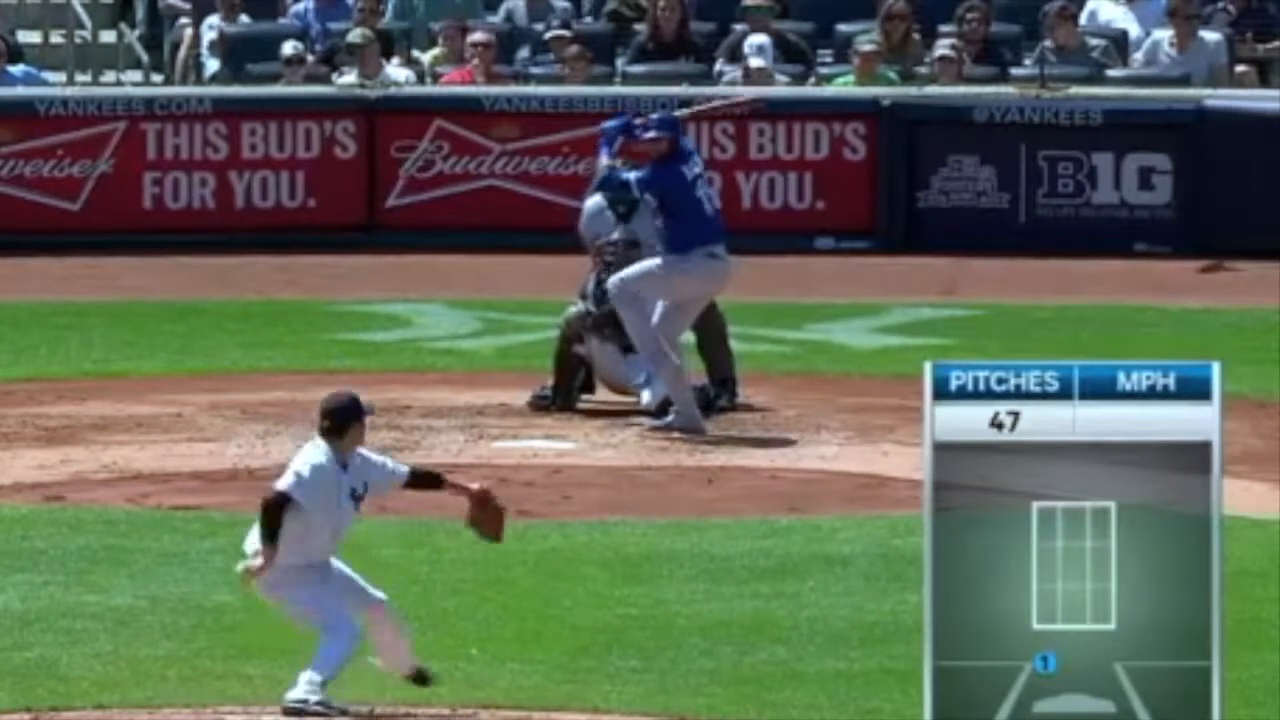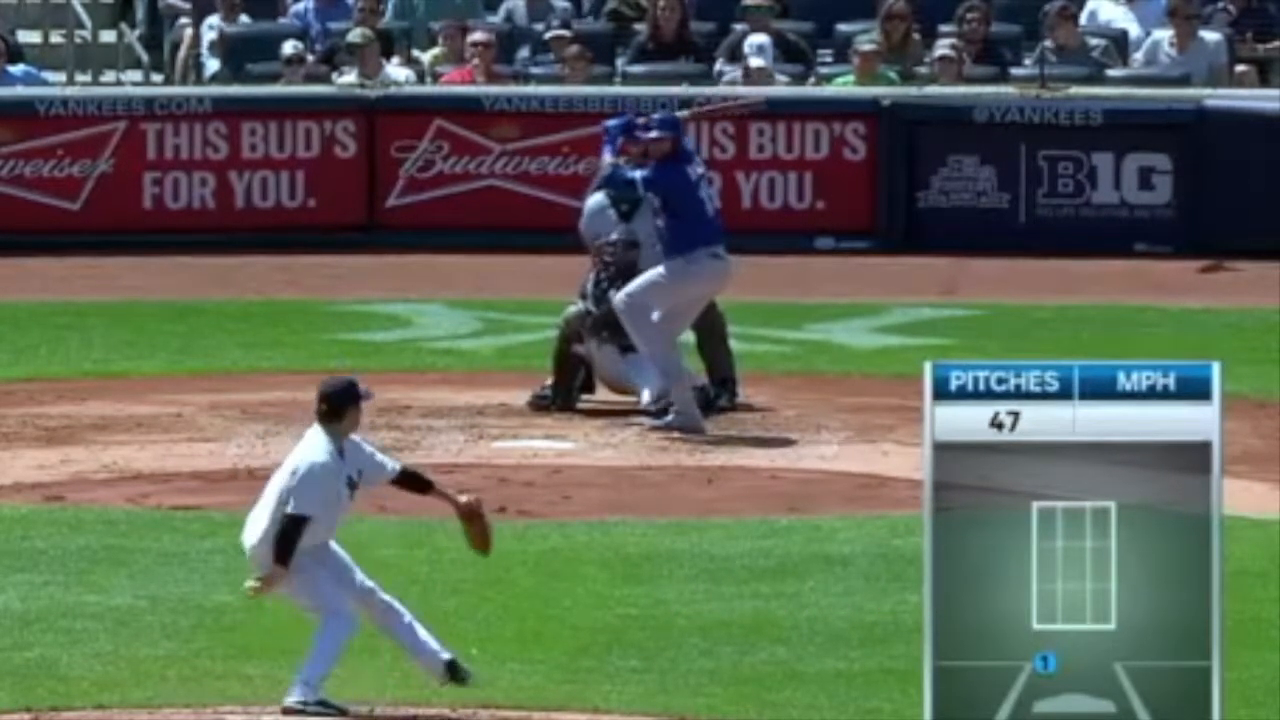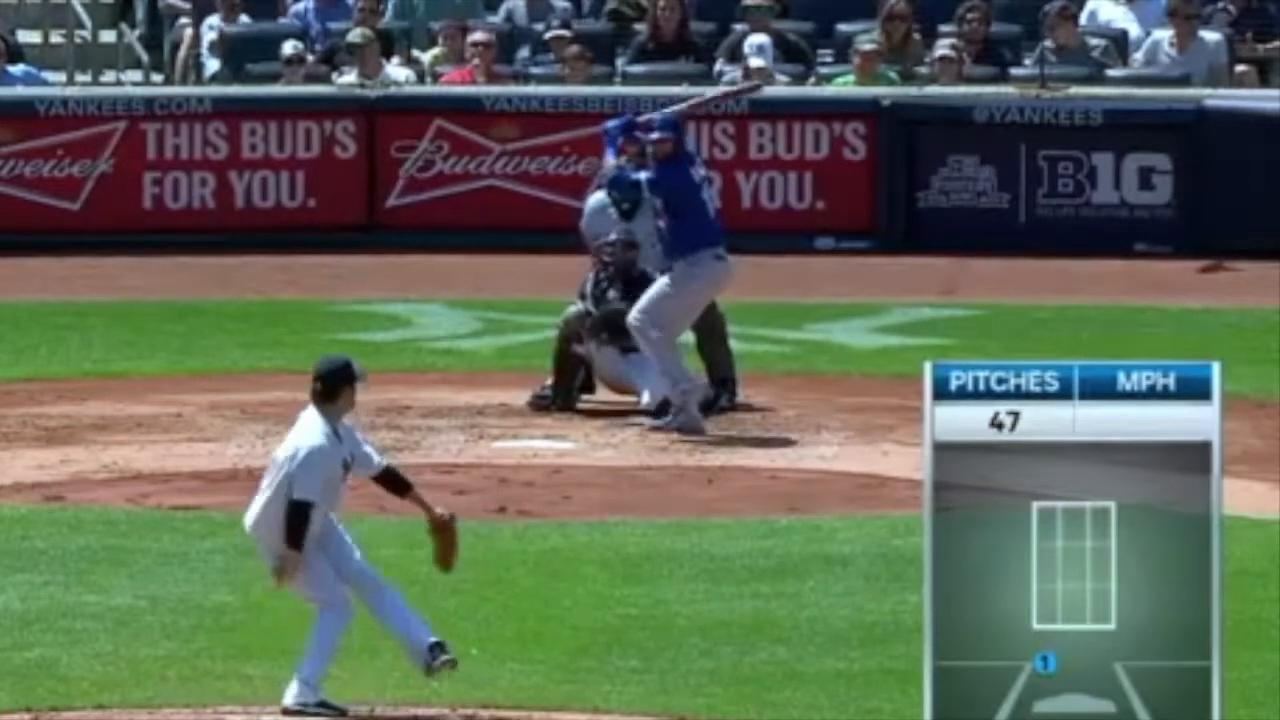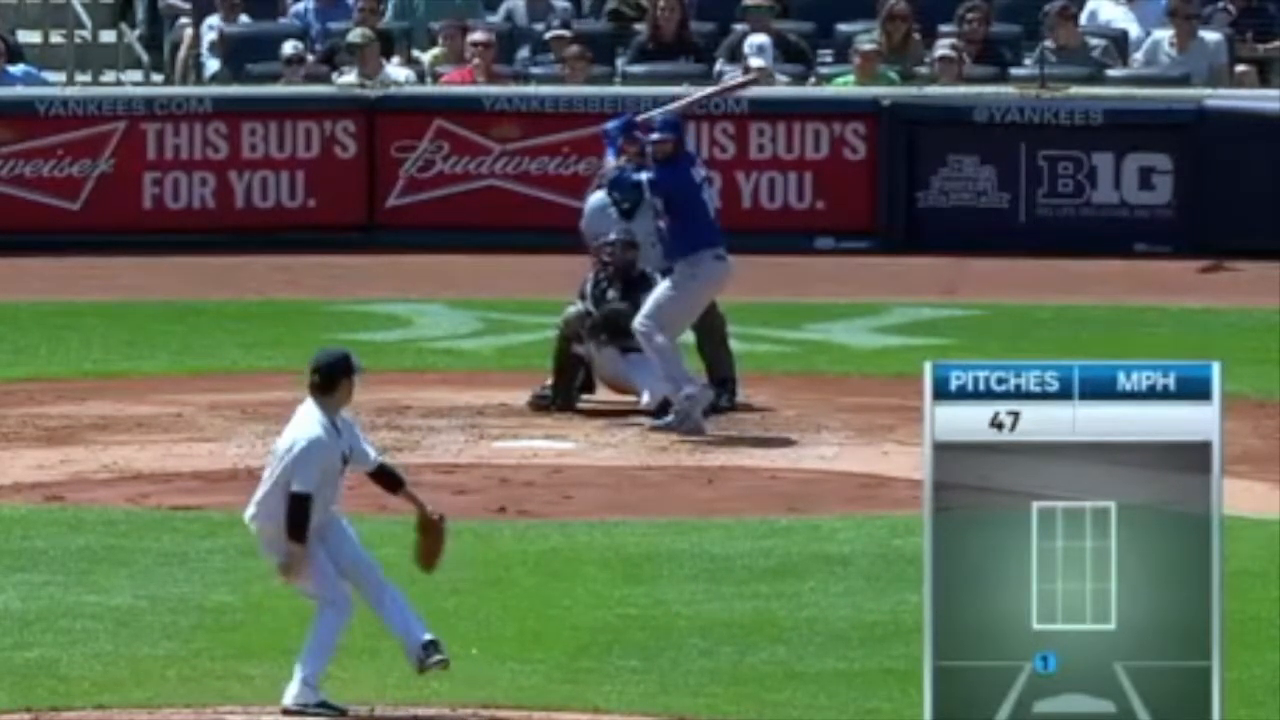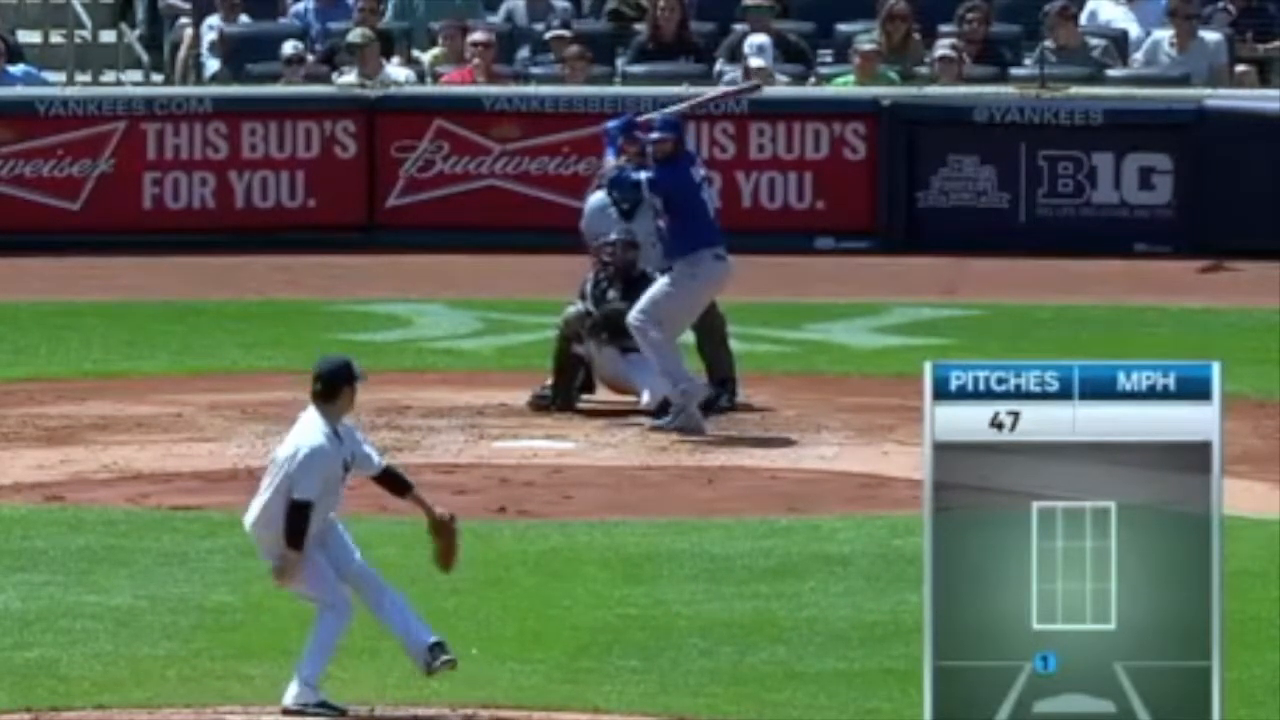
dt=0.1s
person 1, frame 1
left shoulder: (359, 462)
right shoulder: (314, 464)
left elbow: (407, 475)
right elbow: (273, 503)
left wrist: (463, 488)
right wrist: (267, 555)
left hip: (314, 564)
right hip: (282, 571)
left knee: (376, 609)
right knee: (345, 630)
left ankle: (402, 664)
person 1, frame 2
left shoulder: (350, 448)
right shoulder: (318, 461)
left elbow: (396, 474)
right elbow: (295, 520)
left wrist: (451, 499)
right wrist: (276, 573)
left hip: (312, 544)
right hip: (280, 554)
left knee: (370, 596)
right knee: (340, 616)
left ankle: (440, 661)
person 1, frame 3
left shoulder: (340, 431)
right shoulder: (313, 443)
left elbow: (380, 470)
right elbow: (299, 505)
left wrist: (428, 508)
right wrist: (292, 560)
left hip: (315, 527)
right hip: (282, 539)
left knee: (369, 581)
right knee: (337, 608)
left ankle: (428, 650)
person 1, frame 4
left shoulder: (339, 425)
right shoulder: (311, 436)
left elbow: (374, 466)
right elbow: (299, 498)
left wrist: (419, 504)
right wrist: (297, 553)
left hip: (319, 519)
right hip: (282, 530)
left knee: (370, 576)
right knee: (336, 603)
left ankle: (422, 646)
person 1, frame 5
left shoulder: (341, 432)
right shoulder: (314, 444)
left elbow: (380, 470)
right elbow: (299, 506)
left wrist: (428, 509)
right wrist: (292, 559)
left hip: (318, 526)
right hip: (283, 536)
left knee: (369, 582)
right knee: (336, 607)
left ankle: (428, 648)
person 2, frame 1
left shoulder: (664, 172)
right shoulder: (688, 156)
left wrist: (607, 147)
right wrist: (631, 133)
left hip: (698, 263)
right hip: (710, 263)
left knee: (620, 285)
right knee: (662, 332)
left ankle: (657, 361)
right ankle: (686, 414)
person 2, frame 2
left shoulder: (667, 172)
right shoulder: (687, 159)
left hip: (697, 263)
right hip: (705, 262)
left knee: (628, 303)
right knee: (659, 333)
left ankle: (673, 378)
right ankle: (685, 412)
person 2, frame 3
left shoulder: (671, 173)
right shoulder: (686, 161)
left hip: (700, 266)
right hip: (706, 265)
left knee: (641, 320)
right knee: (661, 333)
left ankle: (686, 389)
right ankle: (685, 413)
person 2, frame 4
left shoulder: (671, 173)
right shoulder: (686, 162)
right elbow: (656, 156)
left hip: (700, 266)
right hip: (704, 265)
left knee: (646, 325)
right knee: (660, 333)
left ankle: (691, 394)
right ankle: (687, 412)
person 2, frame 5
left shoulder: (671, 173)
right shoulder: (687, 161)
left hip: (699, 265)
right hip: (703, 264)
left knee: (640, 320)
right knee: (660, 333)
left ankle: (686, 390)
right ankle: (686, 412)
